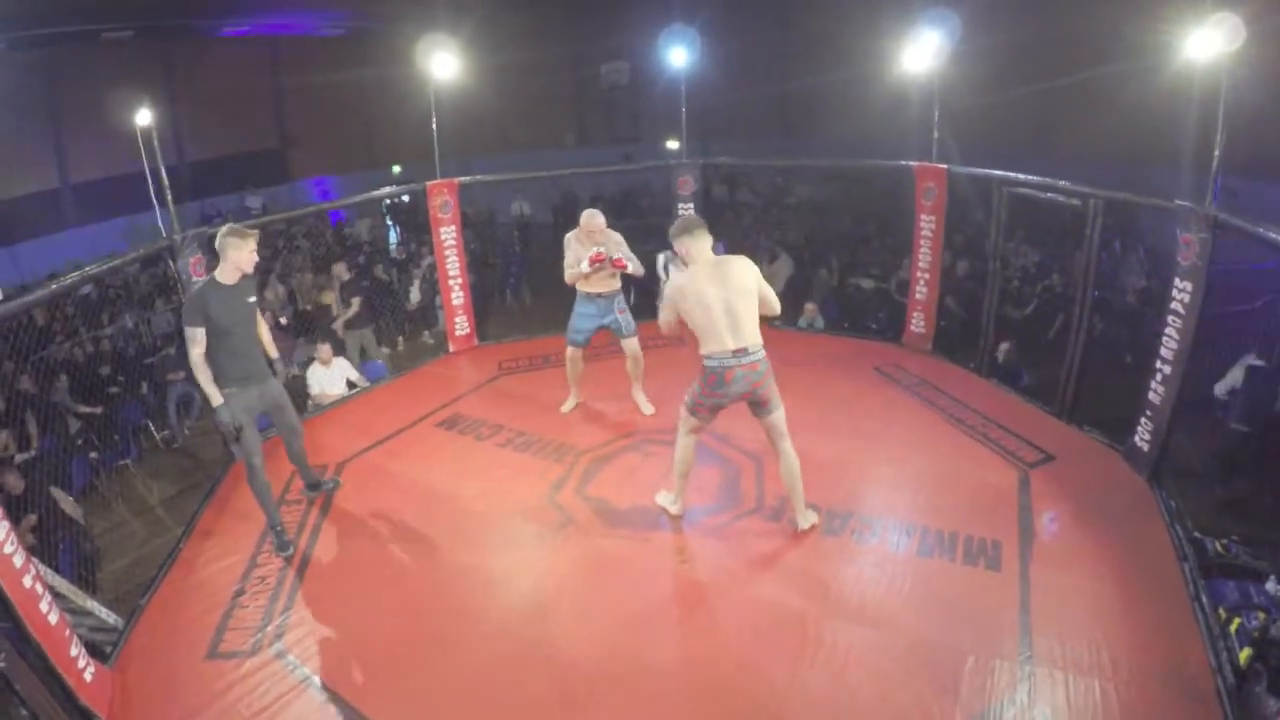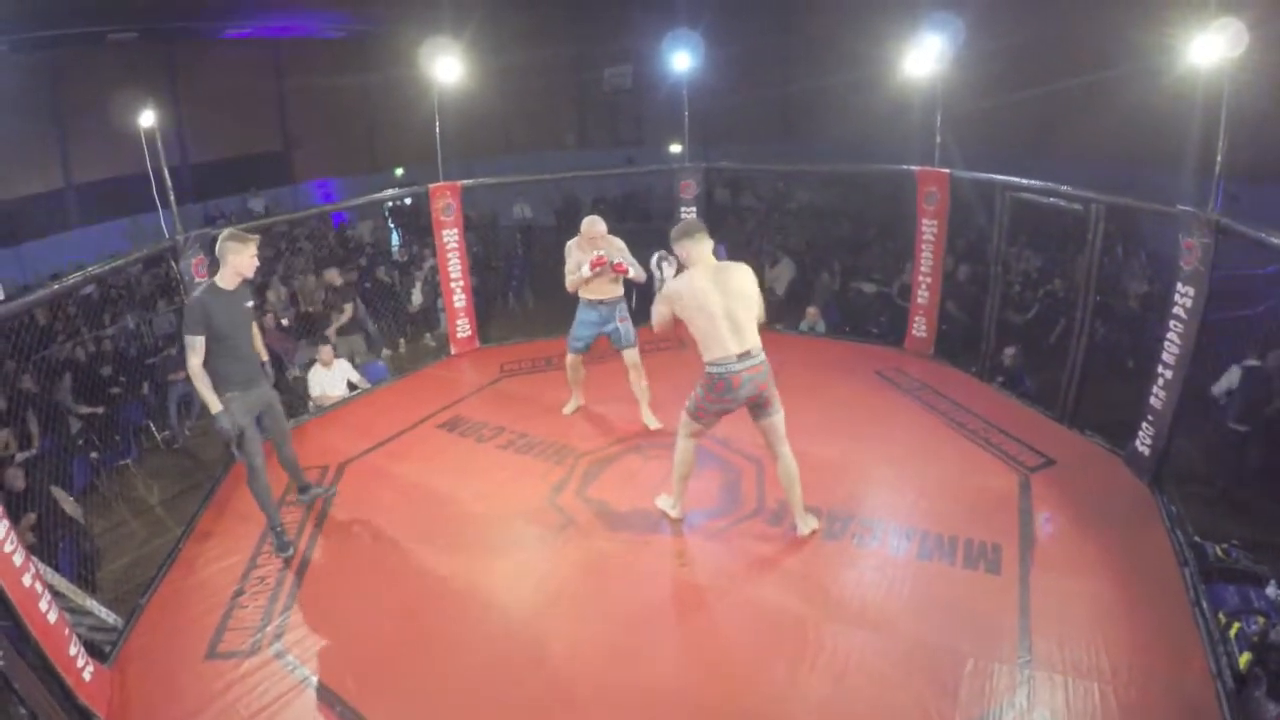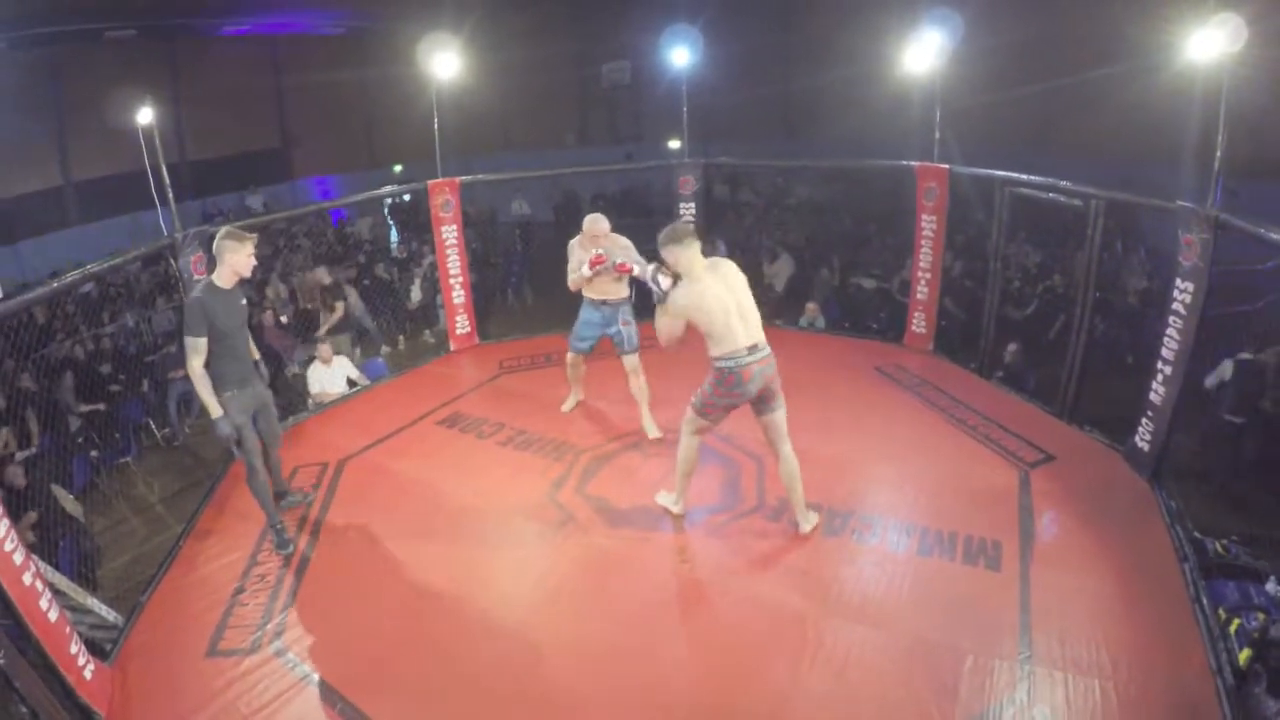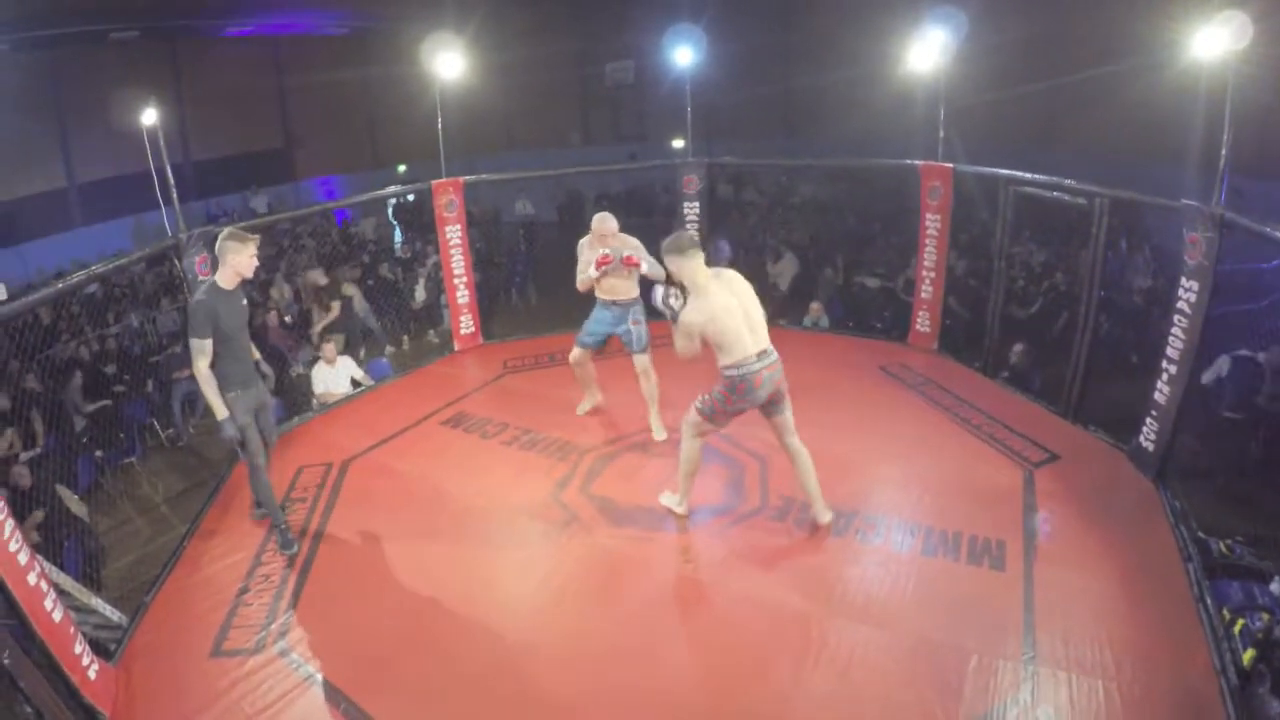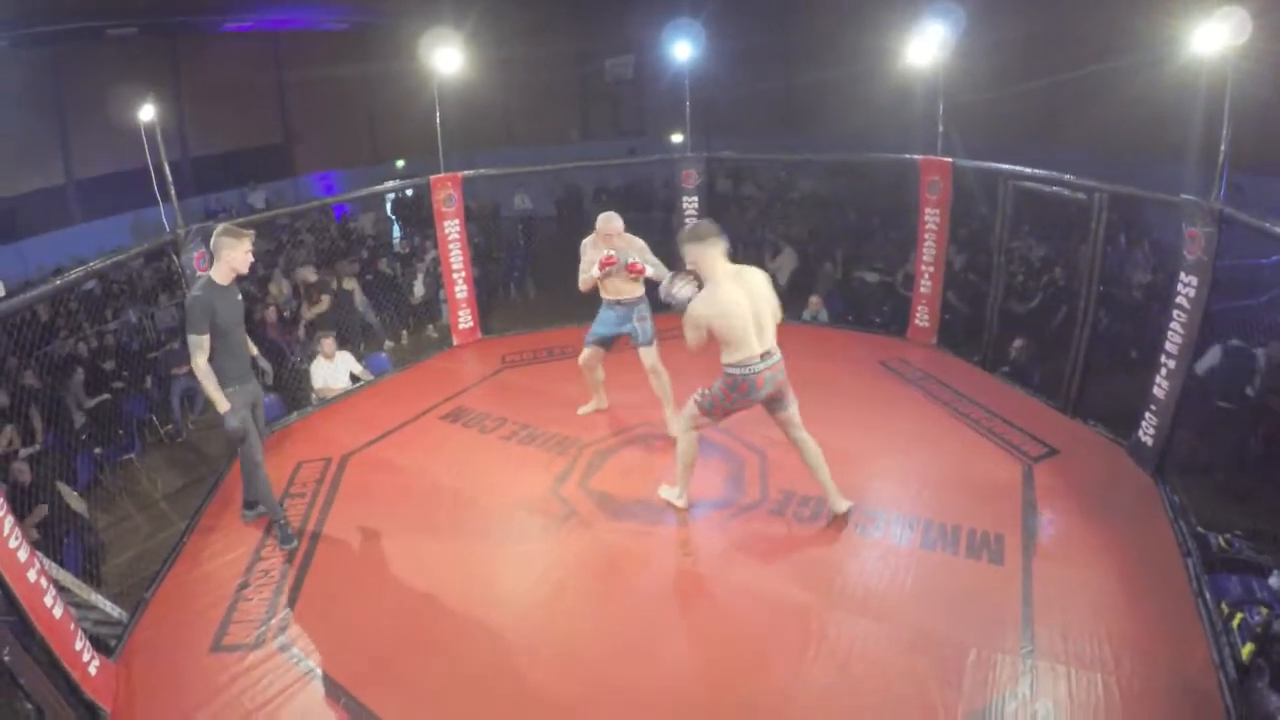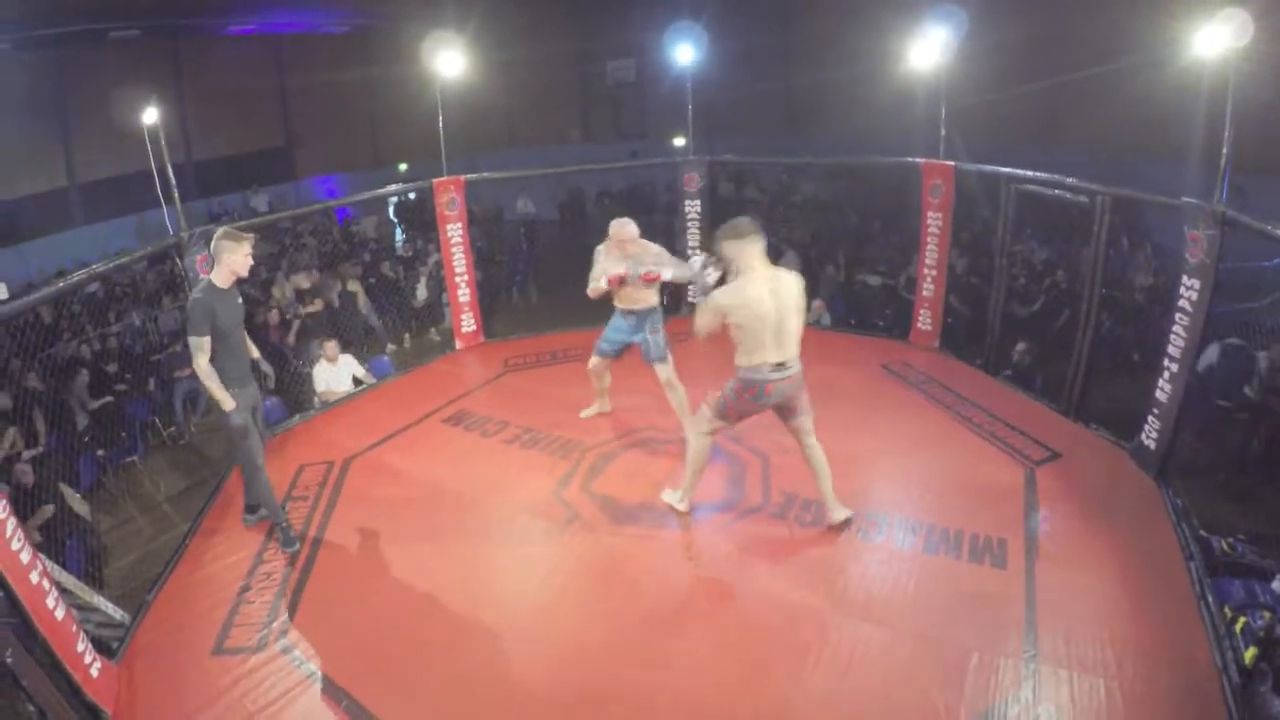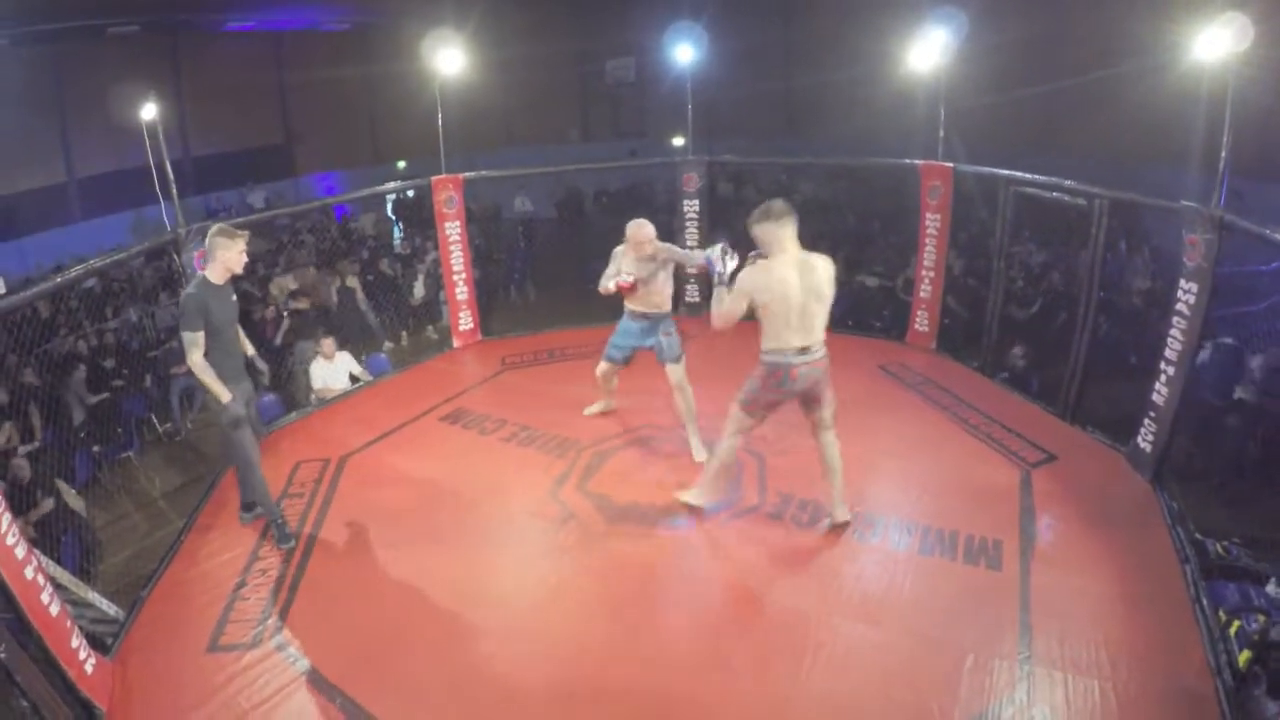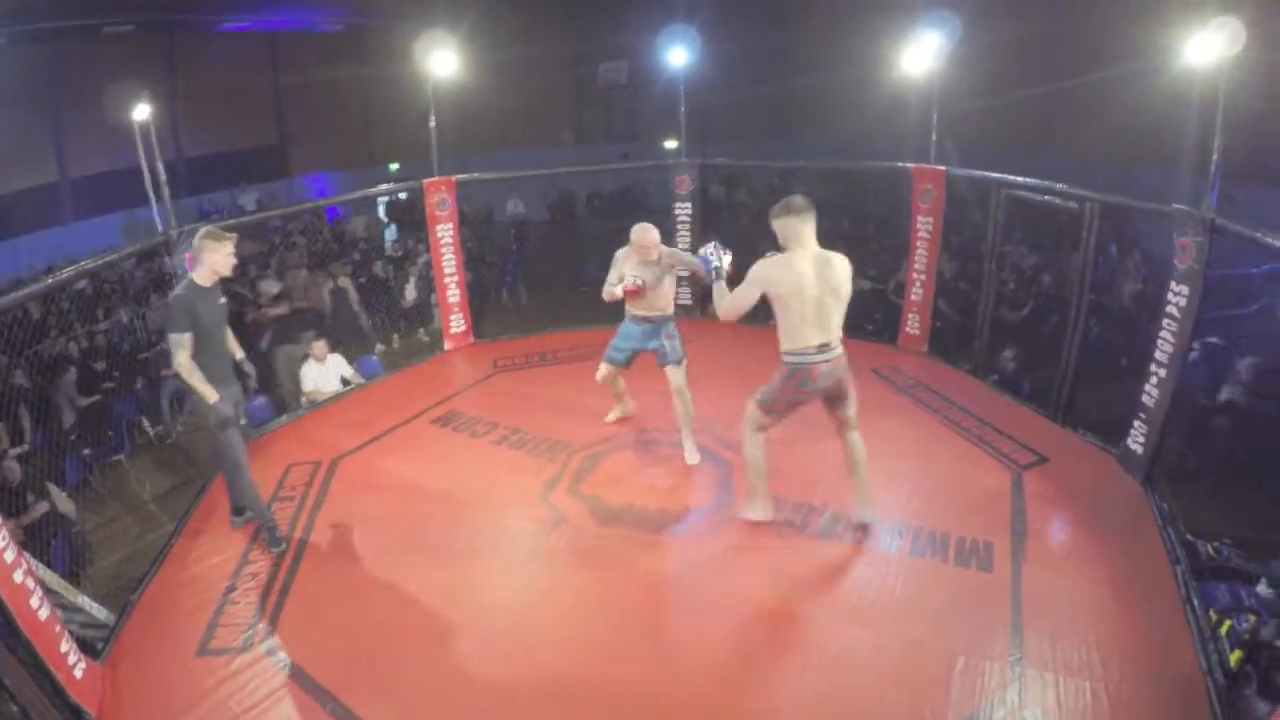
dt=0.1s
person 1, frame 1
left shoulder: (247, 283)
right shoulder: (200, 298)
right elbow: (196, 355)
left wrist: (276, 359)
right wrist: (217, 404)
left hip: (266, 379)
right hip: (235, 393)
left knee: (294, 432)
right knee: (255, 462)
left ankle: (311, 481)
right ankle: (276, 526)
person 1, frame 2
left shoulder: (243, 288)
right shoulder: (201, 303)
right elbow: (195, 363)
left wrist: (265, 361)
right wrist: (217, 411)
left hip: (261, 384)
right hip: (233, 396)
left knee: (284, 438)
right knee: (256, 463)
left ankle: (302, 487)
right ankle: (276, 526)
person 1, frame 3
left shoulder: (236, 287)
right shoulder: (200, 302)
right elbow: (195, 365)
right wrist: (217, 414)
left hip: (254, 382)
right hip: (230, 394)
left knee: (274, 440)
right knee: (254, 461)
left ankle: (281, 494)
right ankle: (276, 524)
person 1, frame 4
left shoulder: (237, 288)
right shoulder: (204, 303)
right elbow: (201, 366)
left wrist: (259, 360)
right wrist: (223, 417)
left hip: (255, 383)
right hip: (232, 395)
left knee: (266, 446)
right knee: (257, 460)
left ankle: (261, 503)
right ankle: (280, 525)
person 1, frame 5
left shoulder: (231, 283)
right shoulder: (200, 299)
right elbow: (199, 362)
left wrist: (257, 355)
right wrist: (225, 410)
left hip: (250, 379)
right hip: (230, 390)
left knee: (255, 449)
right knee: (255, 456)
left ankle: (251, 503)
right ankle: (279, 519)
person 1, frame 6
left shoulder: (232, 288)
right shoulder: (201, 302)
right elbow: (201, 363)
left wrist: (258, 358)
right wrist: (230, 407)
left hip: (248, 383)
right hip: (230, 393)
left knee: (252, 451)
right knee: (257, 460)
left ankle: (252, 508)
right ankle: (280, 522)
person 1, frame 7
left shoulder: (227, 285)
right shoulder: (195, 298)
right elbow: (195, 358)
left wrist: (253, 355)
right wrist: (226, 399)
left hip: (241, 379)
right hip: (224, 389)
left knee: (245, 448)
right knee: (251, 457)
left ankle: (248, 505)
right ankle: (276, 519)
person 1, frame 8
left shoulder: (215, 287)
right shoulder: (182, 300)
right elbow: (181, 360)
left wrist: (241, 358)
right wrist: (214, 399)
left hip: (229, 382)
right hip: (211, 392)
left knee: (233, 453)
right knee: (239, 460)
left ankle: (239, 510)
right ankle: (266, 523)
person 2, frame 1
left shoulder: (678, 286)
right shoulder: (744, 265)
left elbow: (666, 328)
right elbow: (774, 308)
left hip: (717, 376)
right hip: (756, 368)
left knee: (687, 430)
right knee: (782, 441)
left ankle: (675, 499)
right ankle: (802, 515)
person 2, frame 2
left shoulder: (677, 288)
right shoulder: (741, 271)
left elbow: (658, 325)
left wrist: (661, 282)
left hip: (721, 381)
right hip: (759, 371)
left knee: (686, 434)
right knee: (781, 446)
left ankle: (675, 503)
right ankle: (802, 520)
person 2, frame 3
left shoulder: (682, 298)
right shoulder: (727, 266)
left elbow: (665, 339)
left wrist: (661, 297)
left hip: (730, 376)
right hip: (764, 365)
left knee: (690, 430)
right knee: (781, 443)
left ankle: (677, 499)
right ankle: (803, 517)
person 2, frame 4
left shoulder: (692, 313)
right shoulder: (733, 276)
left elbow: (686, 353)
left wrist: (672, 315)
left hip: (738, 382)
right hip: (771, 369)
left knee: (691, 431)
right knee: (790, 440)
left ankle: (681, 499)
right ankle: (820, 509)
person 2, frame 5
left shoulder: (701, 305)
right shoulder: (756, 275)
left elbow: (695, 344)
left wrist: (684, 304)
left hip: (740, 381)
right hip: (774, 369)
left knee: (688, 423)
right knee: (798, 433)
left ankle: (680, 492)
right ankle: (836, 499)
person 2, frame 6
left shoulder: (727, 295)
right shoulder: (793, 280)
left elbow: (702, 330)
left wrist: (705, 290)
left hip: (752, 384)
right hip: (790, 379)
left knee: (701, 429)
right knee: (808, 438)
left ankle: (684, 495)
right ankle: (833, 509)
person 2, frame 7
left shoulder: (754, 276)
right shoulder: (824, 265)
left elbow: (720, 322)
left wrist: (721, 279)
left hip: (777, 371)
right hip: (816, 366)
left knee: (735, 430)
right knee: (825, 431)
left ankle: (705, 491)
right ankle: (838, 508)
person 2, frame 8
left shoulder: (770, 269)
right shoulder: (841, 264)
left elbow: (726, 312)
left wrist: (718, 273)
left hip: (797, 370)
right hip: (835, 364)
left knee: (752, 428)
right knee: (849, 433)
left ankle: (760, 504)
right ankle: (863, 509)
person 3, frame 1
left shoulder: (615, 239)
right shoulder: (571, 240)
left elbow: (640, 271)
right elbow: (569, 278)
left wrist: (626, 266)
right wrist: (588, 264)
left hip: (614, 300)
right hip: (585, 302)
left knee: (633, 350)
right knee: (572, 353)
left ankle: (637, 392)
right ankle: (574, 395)
person 3, frame 2
left shoulder: (617, 245)
right shoulder: (572, 247)
left elbow: (642, 276)
right elbow: (570, 286)
left wrist: (628, 270)
right wrist: (588, 268)
left hip: (616, 307)
right hip: (588, 309)
left knee: (633, 361)
right knee: (573, 360)
left ankle: (646, 412)
right ankle: (577, 397)
person 3, frame 3
left shoulder: (622, 244)
right shoulder: (575, 246)
left elbow: (648, 273)
right elbow: (572, 285)
left wrist: (632, 269)
right wrist: (588, 267)
left hip: (620, 309)
right hip: (591, 309)
left knee: (633, 366)
right knee: (572, 358)
left ankle: (646, 416)
right ankle: (576, 393)
person 3, frame 4
left shoulder: (631, 244)
right shoulder: (585, 246)
left elbow: (660, 274)
right elbow: (581, 286)
left wrist: (640, 265)
right wrist: (596, 268)
left hip: (630, 309)
right hip: (603, 309)
left knee: (643, 366)
right knee: (576, 357)
left ankle: (655, 419)
right ankle: (592, 396)
person 3, frame 5
left shoulder: (635, 244)
right shoulder: (588, 245)
left elbow: (664, 274)
right elbow: (583, 286)
left wrist: (644, 269)
right wrist: (598, 268)
left hip: (636, 308)
right hip: (609, 309)
left knee: (652, 363)
right knee: (587, 360)
left ankle: (671, 416)
right ankle: (598, 400)
person 3, frame 6
left shoulder: (651, 249)
right shoulder: (603, 252)
left elbow: (685, 272)
right elbow: (591, 292)
left wrist: (663, 274)
right wrist: (606, 282)
left hip: (649, 318)
right hip: (621, 318)
left knee: (667, 378)
right knee: (595, 366)
right ankle: (602, 403)
person 3, frame 7
left shoulder: (664, 251)
right shoulder: (620, 253)
left elbow: (696, 258)
right elbow: (602, 287)
left wrist: (701, 257)
right wrist: (616, 284)
left hip: (661, 322)
right hip: (632, 320)
left knee: (678, 381)
right knee: (603, 371)
left ankle: (694, 438)
right ankle: (608, 401)
person 3, frame 8
left shoulder: (670, 256)
right shoulder: (622, 257)
left elbow: (697, 265)
right elbow: (606, 294)
left wrist: (705, 266)
right wrist: (622, 290)
left hip: (663, 324)
right hip: (632, 323)
left knee: (677, 384)
right knee: (605, 374)
left ankle: (687, 440)
right ankle: (625, 404)
